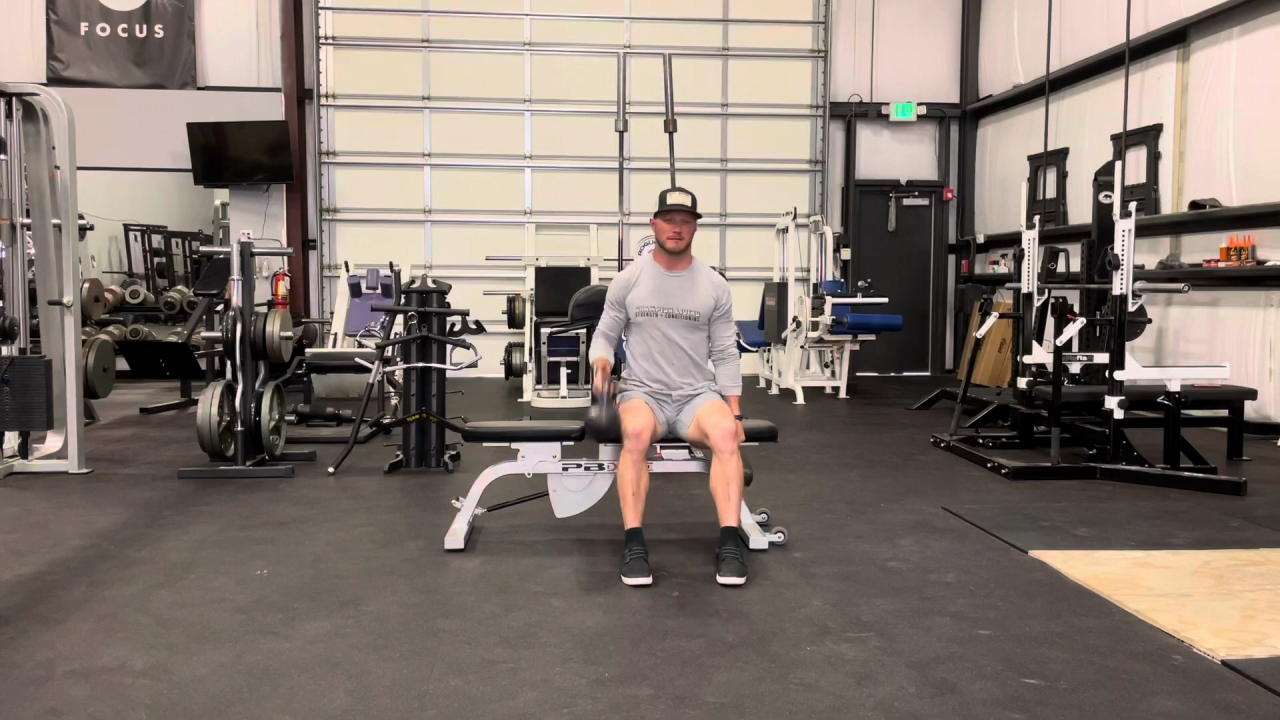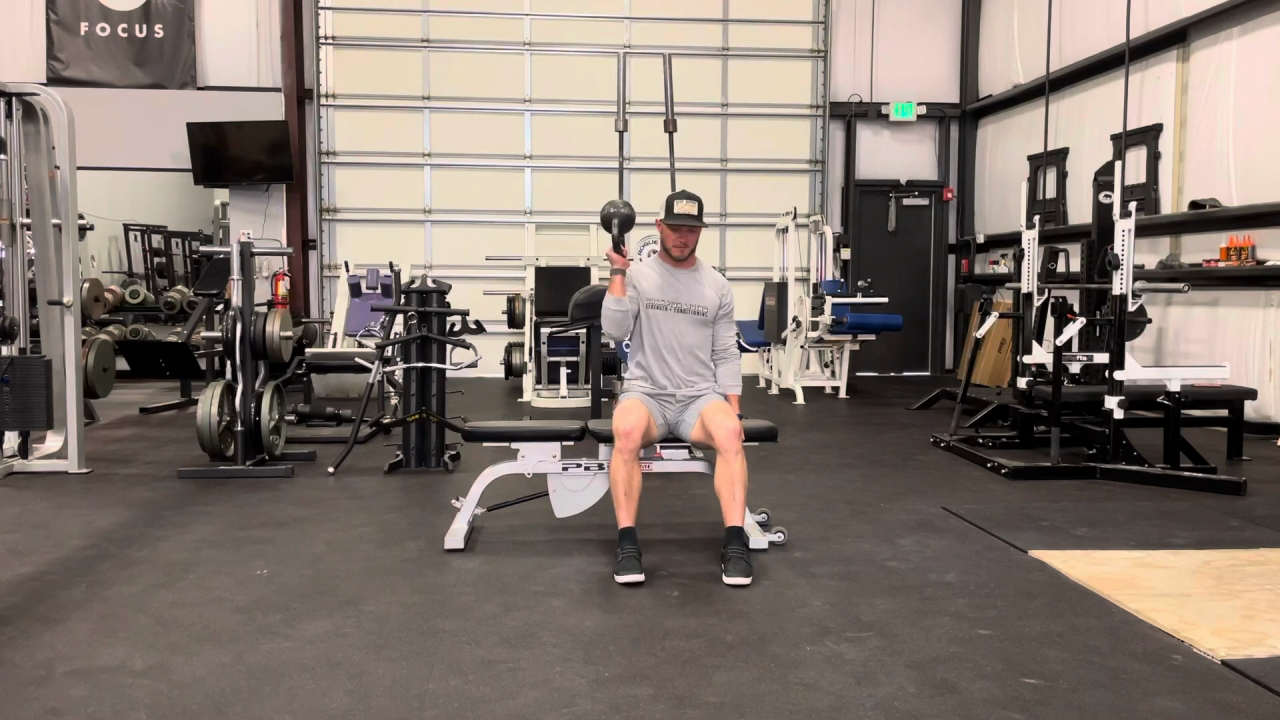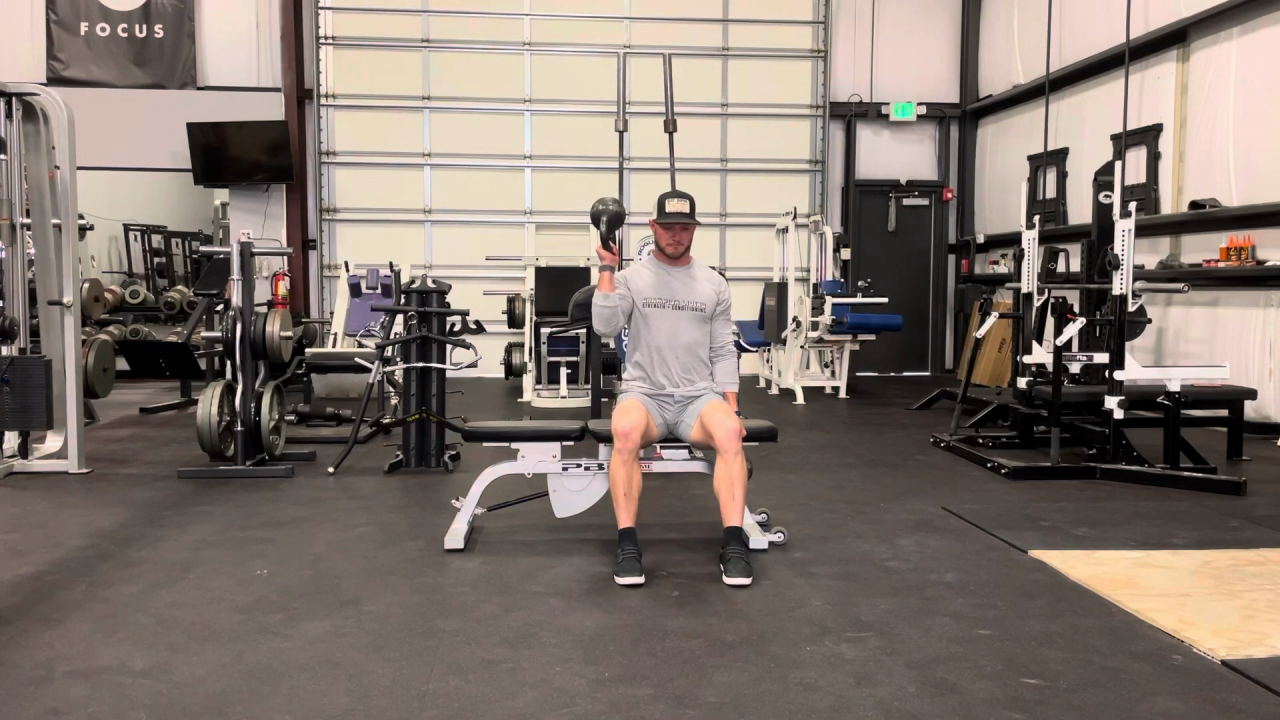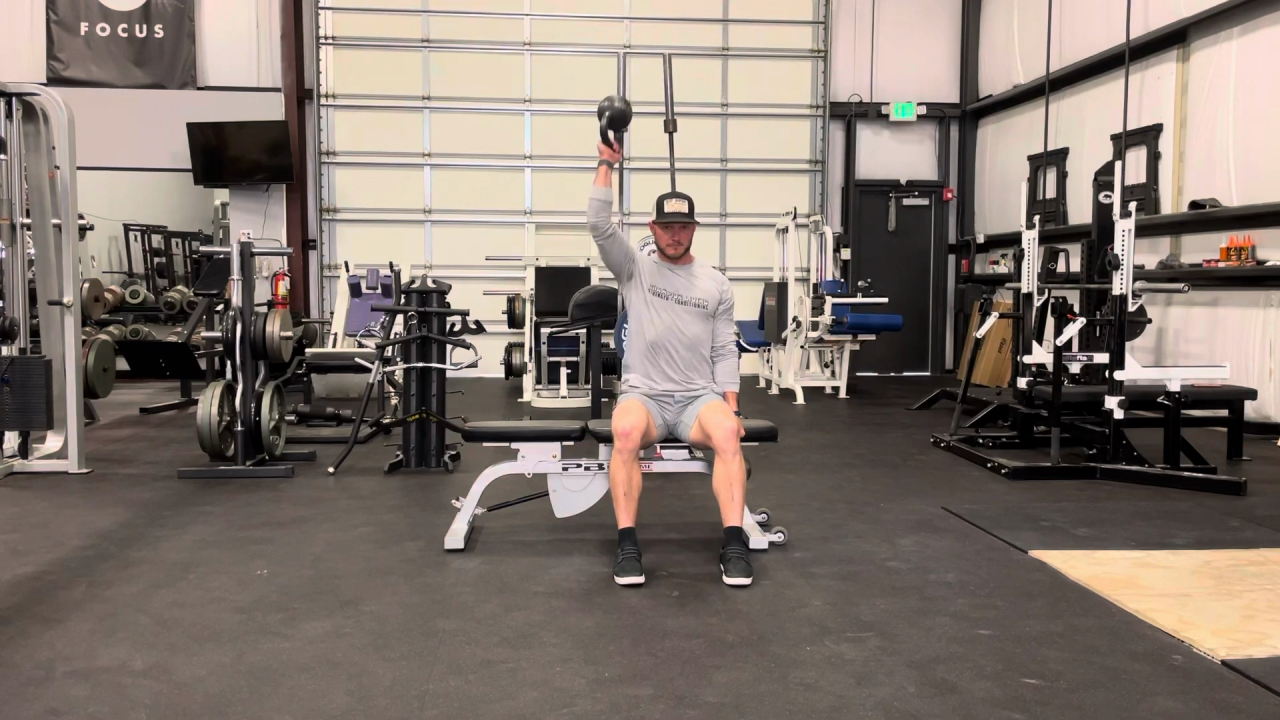
dt=0.7s
person 1, frame 1
left shoulder: (714, 284)
right shoulder: (628, 280)
left elbow: (725, 353)
right elbow: (605, 336)
left wrist: (736, 413)
right wrist: (600, 365)
left hip: (698, 393)
right hip: (643, 393)
left knee: (725, 435)
right knee: (636, 433)
left ankle: (729, 544)
right ankle: (634, 544)
person 1, frame 2
left shoulder: (717, 286)
right shoulder: (637, 276)
left elbow: (726, 354)
right elbow: (615, 329)
left wrist: (734, 411)
right wrist: (618, 271)
left hip: (699, 396)
right hip: (645, 393)
left knee: (729, 434)
right knee: (626, 431)
left ankle: (734, 543)
right ankle: (627, 543)
person 1, frame 3
left shoulder: (713, 283)
right shoulder: (632, 277)
left elbow: (724, 351)
right elbow: (605, 326)
left wrist: (733, 408)
right wrist: (607, 268)
left hip: (699, 395)
right hip: (644, 393)
left knee: (729, 433)
right knee: (625, 432)
left ankle: (733, 544)
right ankle: (627, 545)
person 1, frame 4
left shoulder: (716, 285)
right shoulder: (635, 268)
left elbow: (725, 352)
right elbow: (598, 224)
left wrist: (732, 407)
right wrist: (606, 165)
left hip: (699, 396)
right hip: (644, 394)
left knee: (727, 433)
right knee: (625, 432)
left ankle: (734, 544)
right ankle: (627, 544)
